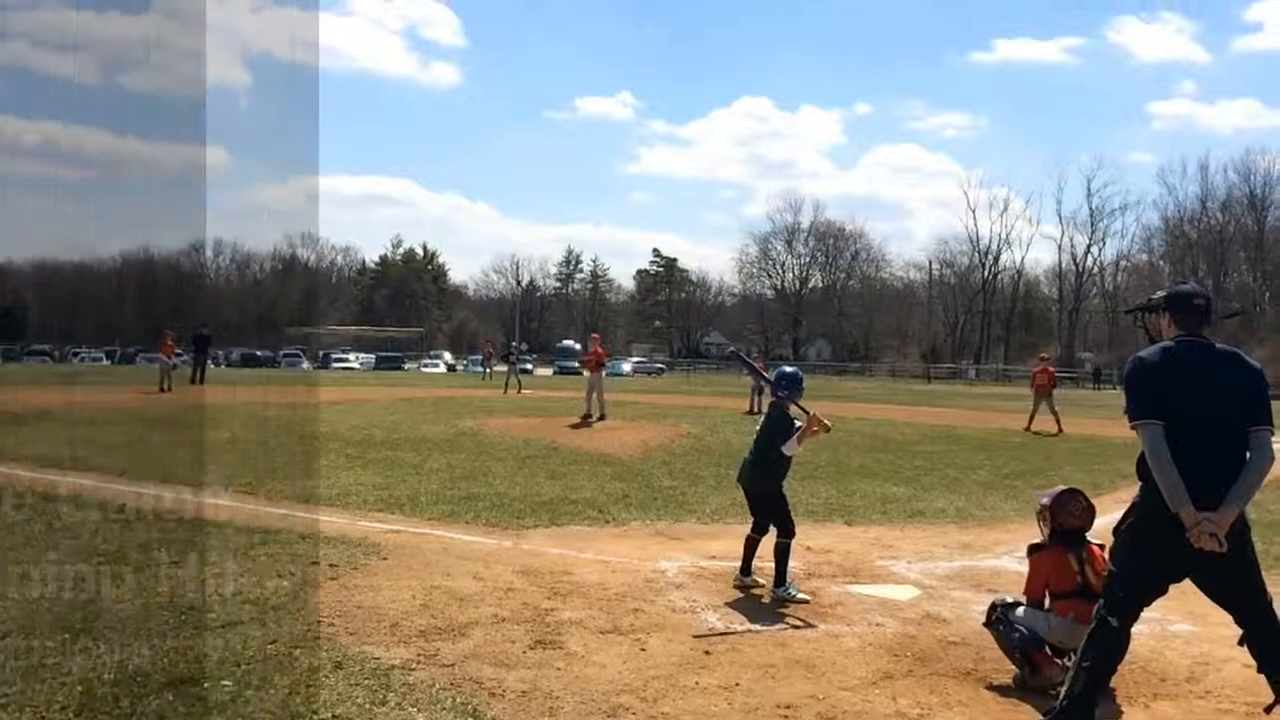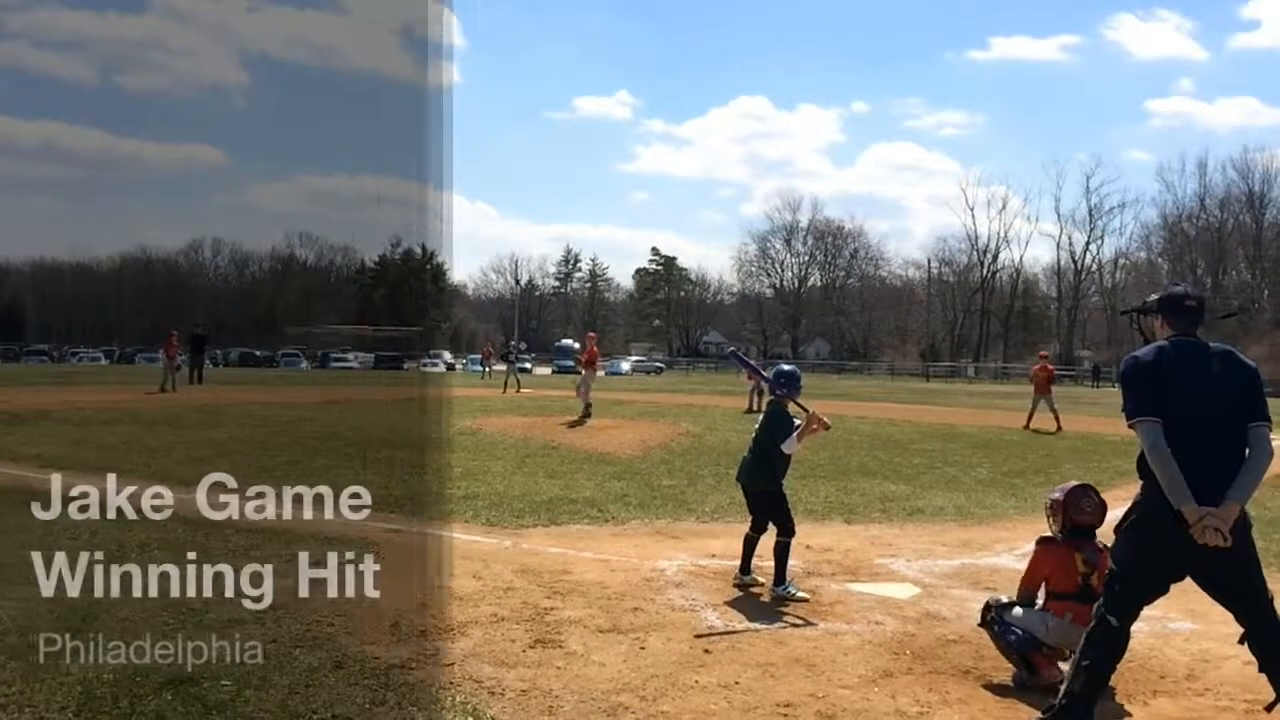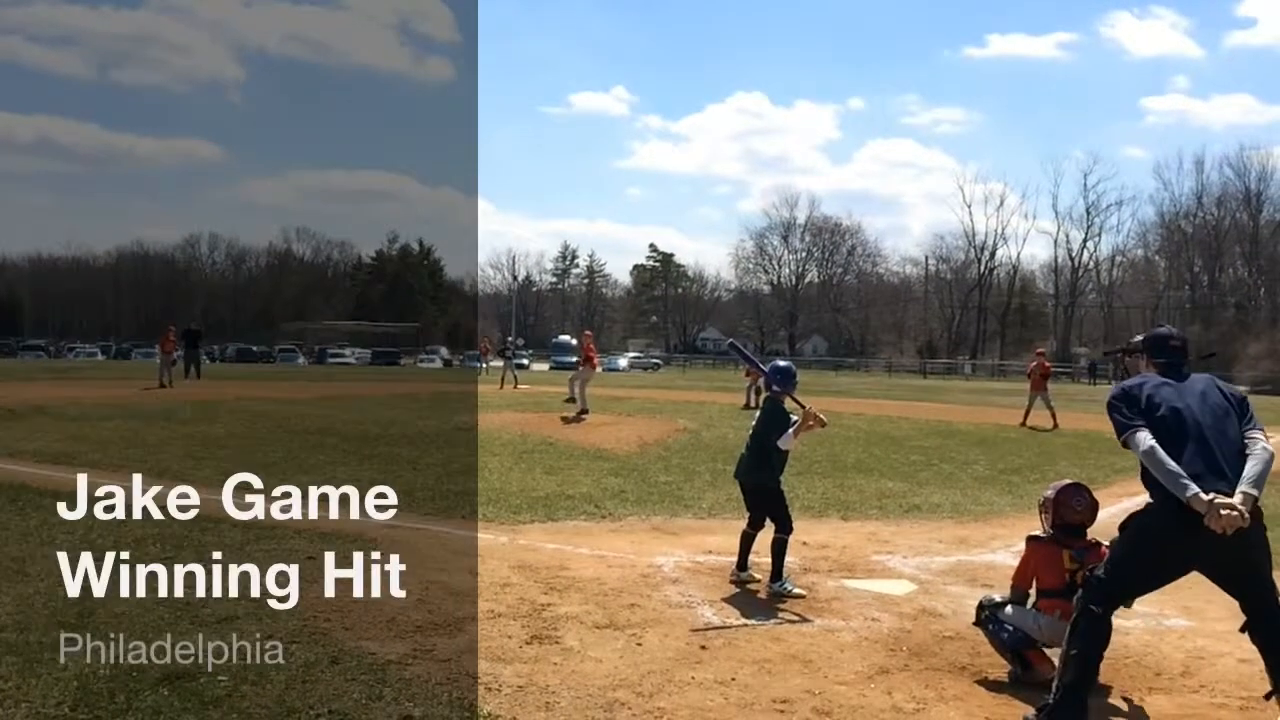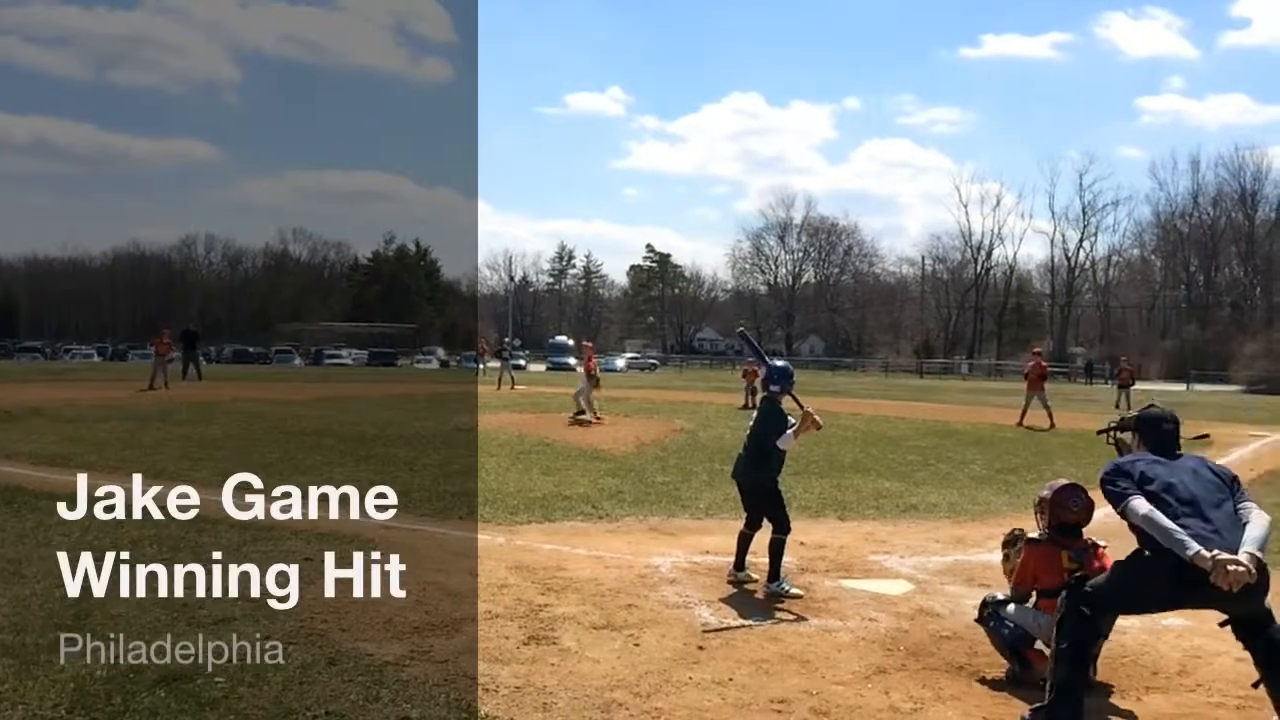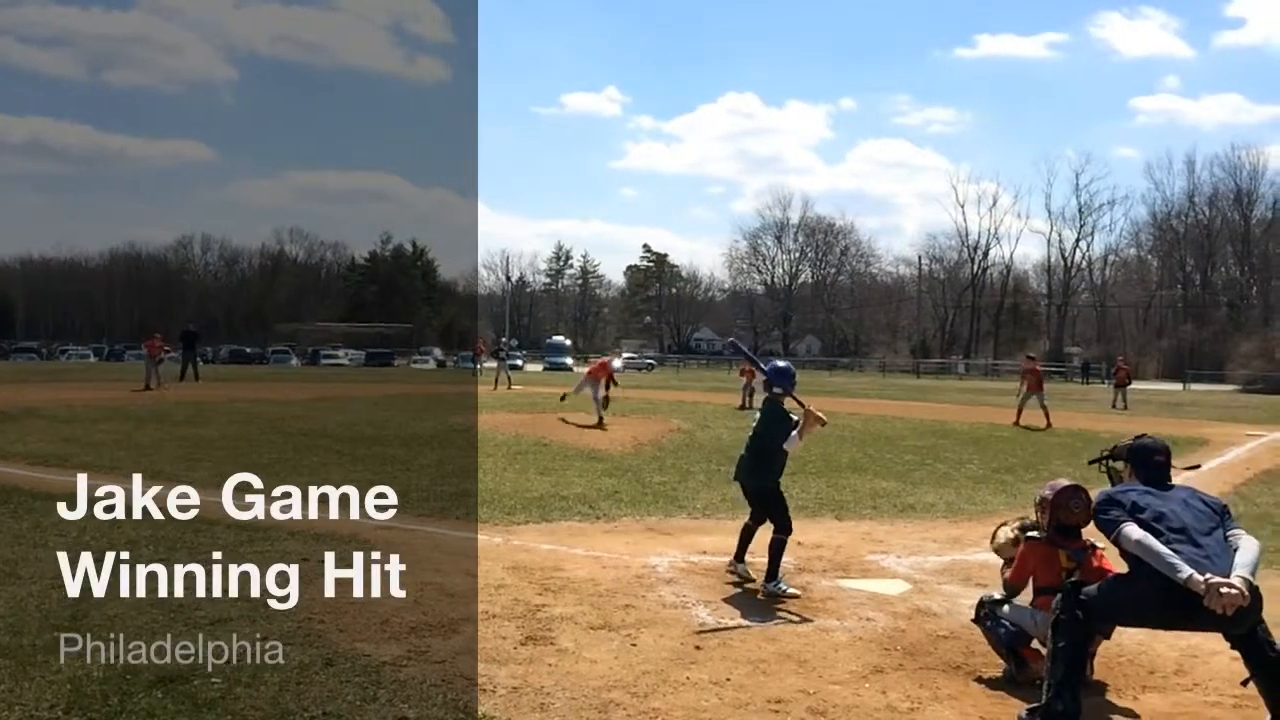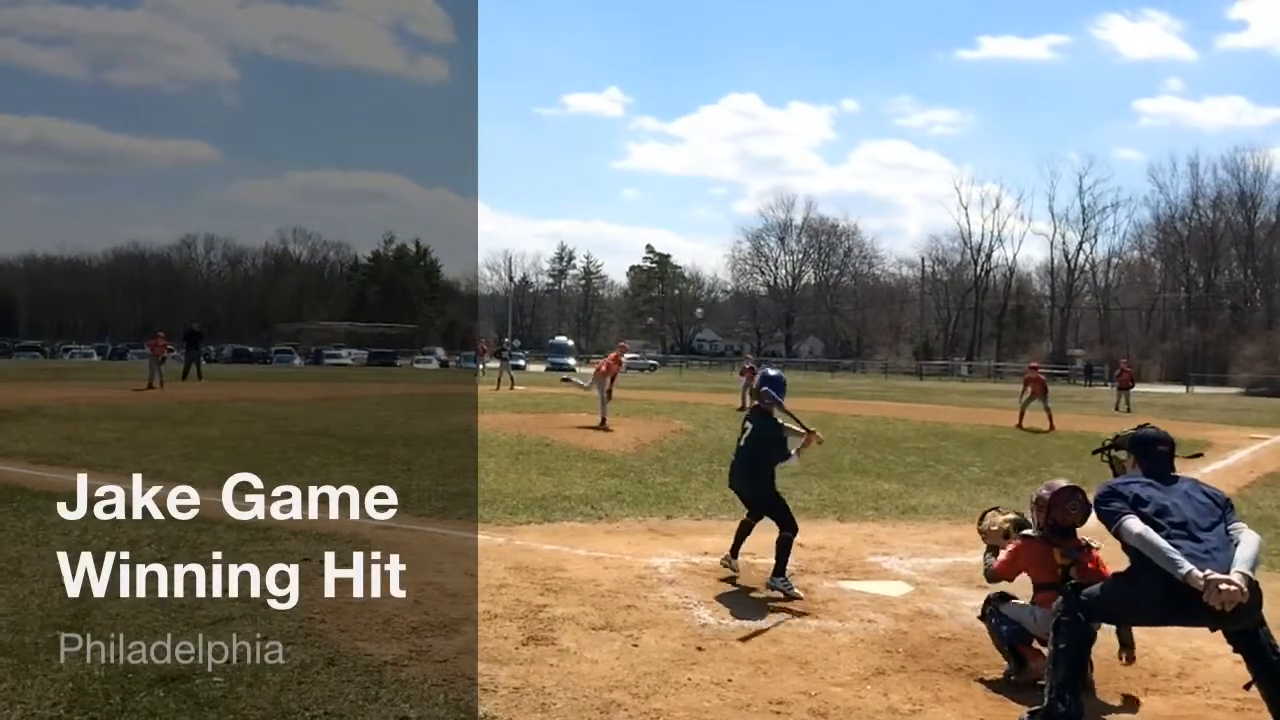
dt=0.4s
person 1, frame 1
left shoulder: (1147, 364)
left elbow: (1154, 446)
left wrist: (1186, 516)
right wrist: (1224, 515)
left hip: (1161, 515)
right hip: (1225, 519)
left knee: (1114, 616)
person 1, frame 2
left shoulder: (1142, 363)
right shoulder: (1241, 367)
left elbow: (1153, 443)
left wrist: (1190, 512)
right wrist: (1227, 511)
left hip: (1162, 512)
right hip: (1225, 517)
left knee: (1114, 614)
person 1, frame 3
left shoulder: (1129, 392)
right shoulder: (1226, 392)
left elbow: (1147, 449)
left wrist: (1199, 501)
right wrist: (1242, 499)
left hip: (1174, 516)
right hip: (1240, 519)
left knee: (1096, 599)
person 1, frame 4
left shoulder: (1121, 468)
right shoulder: (1216, 470)
left elbow: (1143, 513)
left wrist: (1202, 559)
right wrist: (1248, 560)
left hip: (1180, 570)
right hip: (1245, 576)
left knee: (1080, 602)
person 1, frame 5
left shoulder: (1112, 499)
right shoulder: (1206, 500)
left elbow: (1137, 539)
right elbow: (1248, 542)
left wrist: (1195, 582)
right wrist: (1239, 583)
left hip: (1172, 596)
right hip: (1236, 598)
left knee: (1073, 606)
person 1, frame 6
left shoulder: (1114, 490)
right shoulder: (1209, 492)
left elbow: (1138, 533)
right elbow: (1248, 536)
left wrist: (1195, 578)
right wrist: (1240, 578)
left hip: (1170, 591)
right hip: (1236, 593)
left knee: (1074, 608)
person 2, frame 1
left shoulder: (776, 411)
right shoulder: (781, 416)
left elbow: (795, 433)
right elbow: (788, 449)
left wrist: (815, 429)
right wrist: (808, 430)
left hip: (753, 477)
right hip: (764, 481)
left knee: (761, 524)
right knee: (786, 529)
left ankle: (744, 574)
right ankle: (780, 587)
person 2, frame 2
left shoulder: (774, 410)
right shoulder: (780, 414)
left elbow: (793, 431)
right elbow: (787, 447)
left wrist: (813, 427)
right wrist: (807, 426)
left hip: (751, 476)
right hip: (763, 480)
left knee: (759, 523)
right knee: (785, 528)
left ankle: (743, 573)
right ankle: (779, 586)
person 2, frame 3
left shoulder: (771, 406)
right shoulder: (776, 410)
left elbow: (790, 428)
right elbow: (784, 442)
left wrist: (810, 423)
right wrist: (803, 422)
left hip: (749, 472)
right hip: (762, 477)
left knee: (756, 519)
right knee: (783, 525)
left ankle: (740, 570)
right ankle: (776, 582)
person 2, frame 4
left shoulder: (767, 406)
right shoulder: (773, 411)
left elbow: (788, 428)
right elbow: (783, 443)
left wrist: (806, 424)
right wrist: (802, 423)
left hip: (747, 473)
right hip: (760, 477)
left knee: (754, 520)
right knee: (781, 525)
left ankle: (738, 570)
right ankle: (774, 582)
person 2, frame 5
left shoulder: (770, 407)
right shoulder: (777, 412)
left elbow: (793, 427)
right elbow: (790, 445)
left wrist: (810, 421)
right wrist: (807, 422)
left hip: (748, 473)
right hip: (762, 478)
left knee: (758, 516)
right knee: (783, 526)
left ankle: (738, 562)
right ankle: (771, 582)
person 2, frame 6
left shoulder: (754, 412)
right shoulder: (769, 427)
right elbow: (787, 460)
left wrist: (805, 433)
right wrist: (806, 443)
left hip: (739, 478)
right hip: (757, 483)
left knee: (755, 512)
right knee: (788, 526)
left ankle: (732, 556)
right ankle: (778, 578)
person 3, frame 1
left shoulder: (1043, 554)
right shoulder: (1097, 552)
left elbow: (1034, 605)
left hip: (1065, 629)
left knee: (1000, 611)
left ankle: (1043, 670)
person 3, frame 2
left shoulder: (1049, 548)
right shoulder: (1104, 554)
left elbow: (1024, 598)
left hip: (1060, 630)
left knee: (994, 609)
left ankle: (1041, 669)
person 3, frame 3
left shoulder: (1038, 546)
right shoulder: (1099, 551)
left elbow: (1017, 597)
left hip: (1050, 629)
left knee: (988, 608)
left ankle: (1034, 665)
person 3, frame 4
left shoulder: (1036, 547)
right shoulder: (1096, 551)
left elbow: (1019, 598)
left wrist: (1011, 565)
left hip: (1050, 628)
left knee: (991, 606)
left ankle: (1031, 665)
person 3, frame 5
left shoulder: (1034, 545)
right shoulder: (1093, 552)
left elbow: (1010, 590)
left wrist: (1009, 559)
right wrist: (1098, 635)
left hip: (1047, 627)
left knee: (988, 606)
left ankle: (1028, 664)
person 3, frame 6
left shoulder: (1029, 543)
right shoulder: (1088, 551)
left elbow: (991, 575)
left wrist: (992, 547)
right wrist: (1127, 644)
left hip: (1046, 623)
left knee: (995, 604)
left ankle: (1028, 662)
